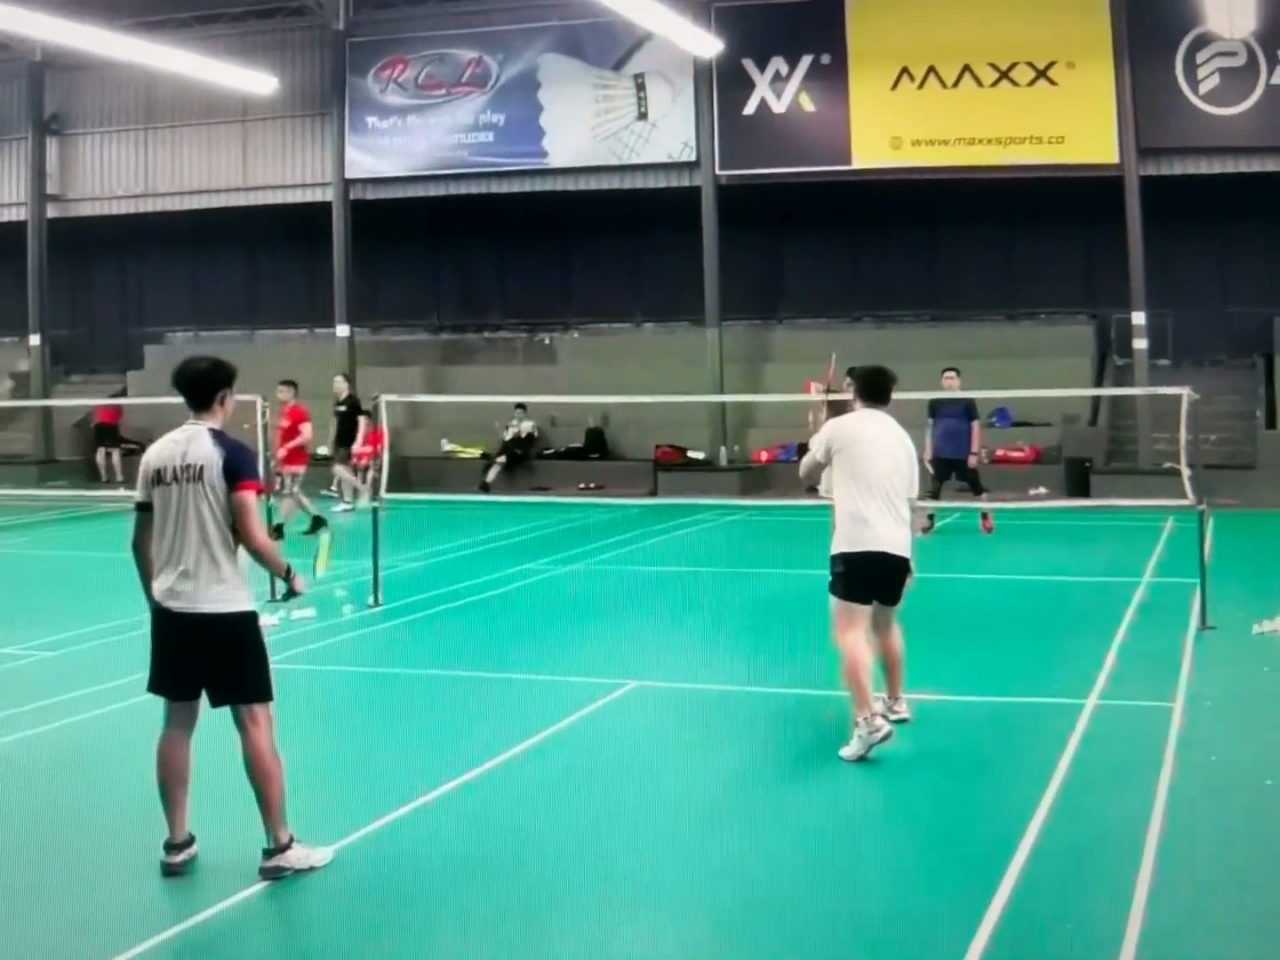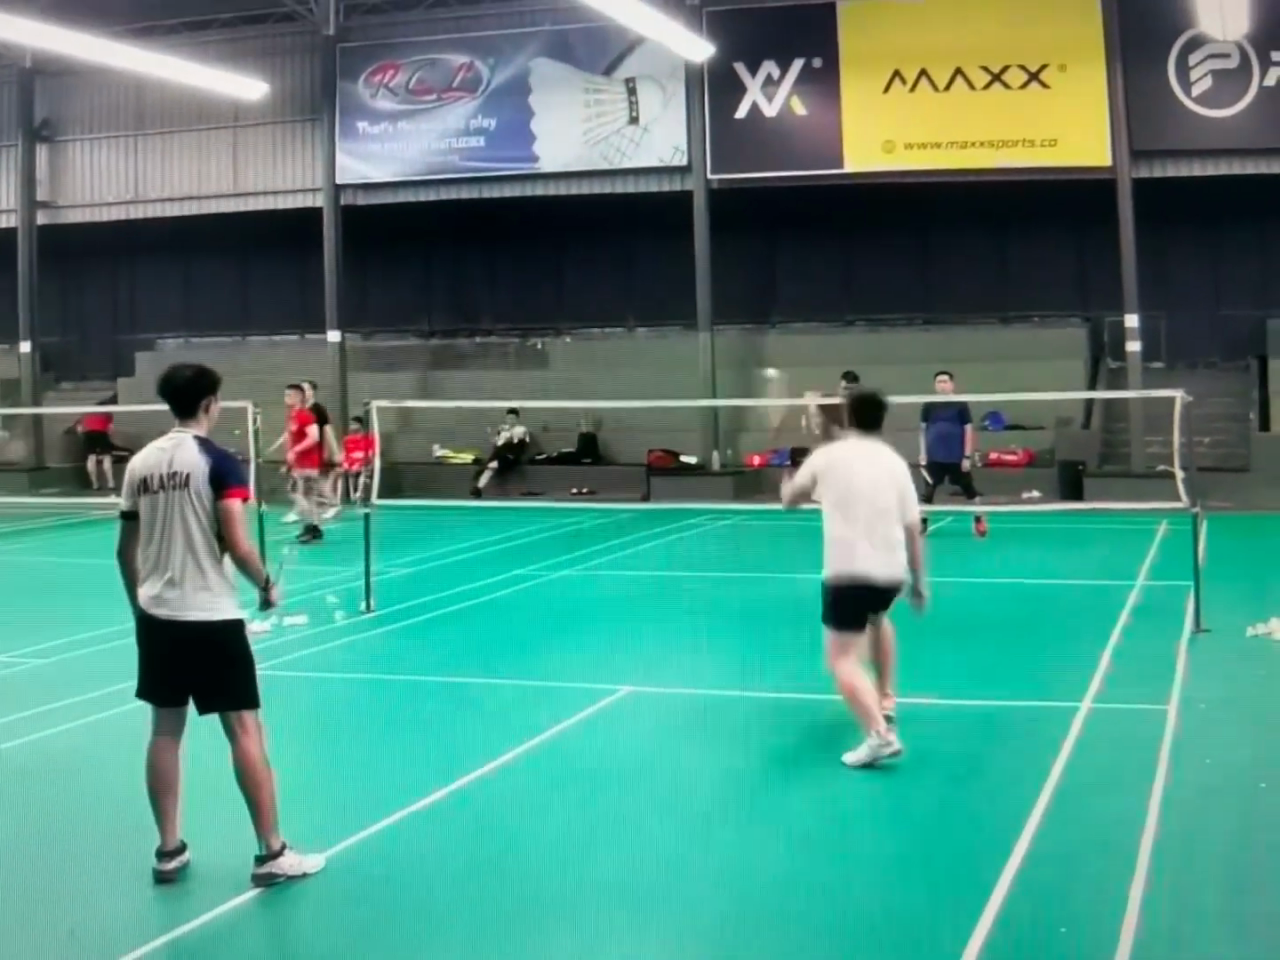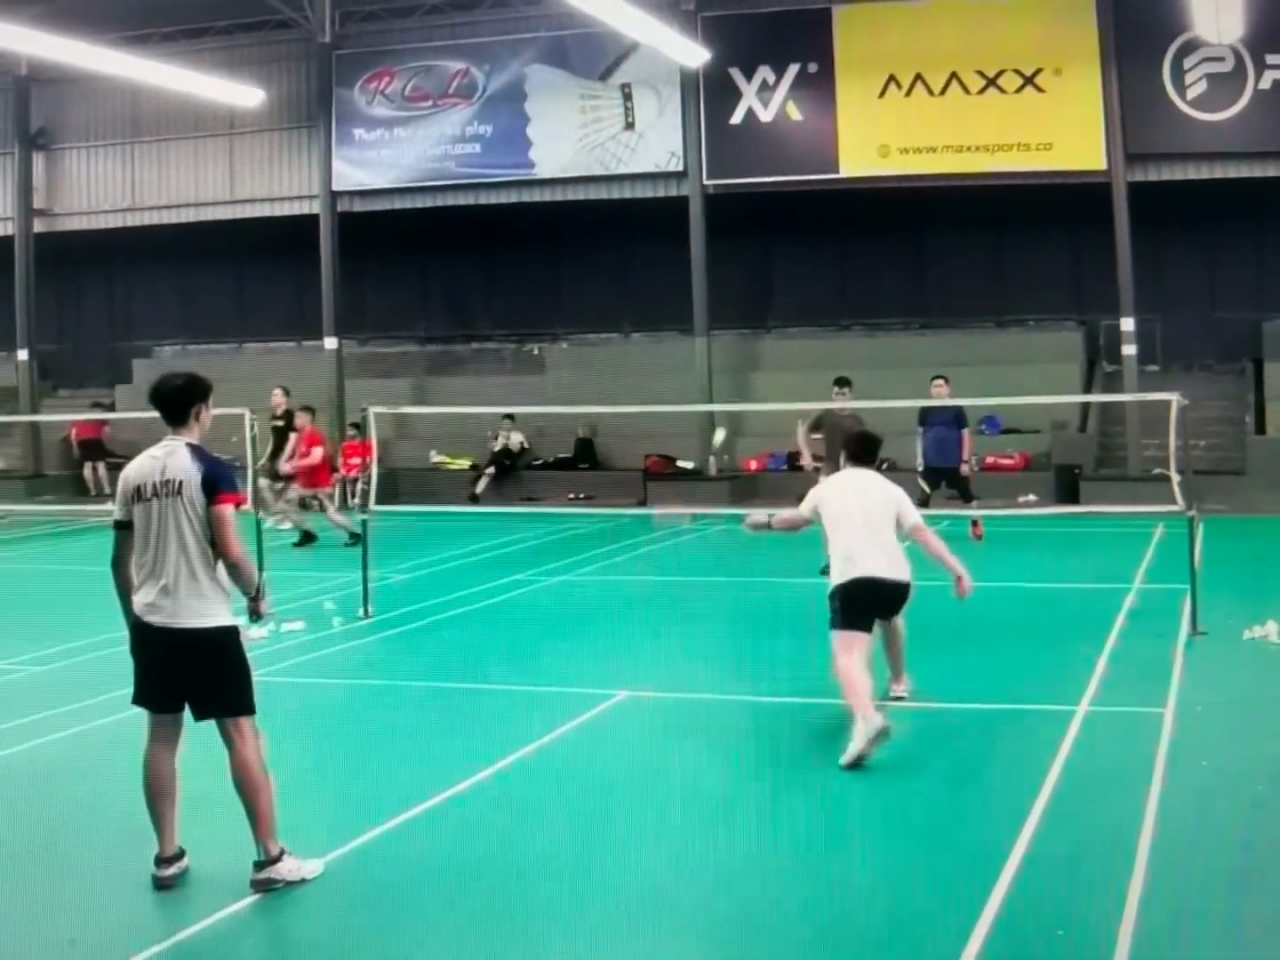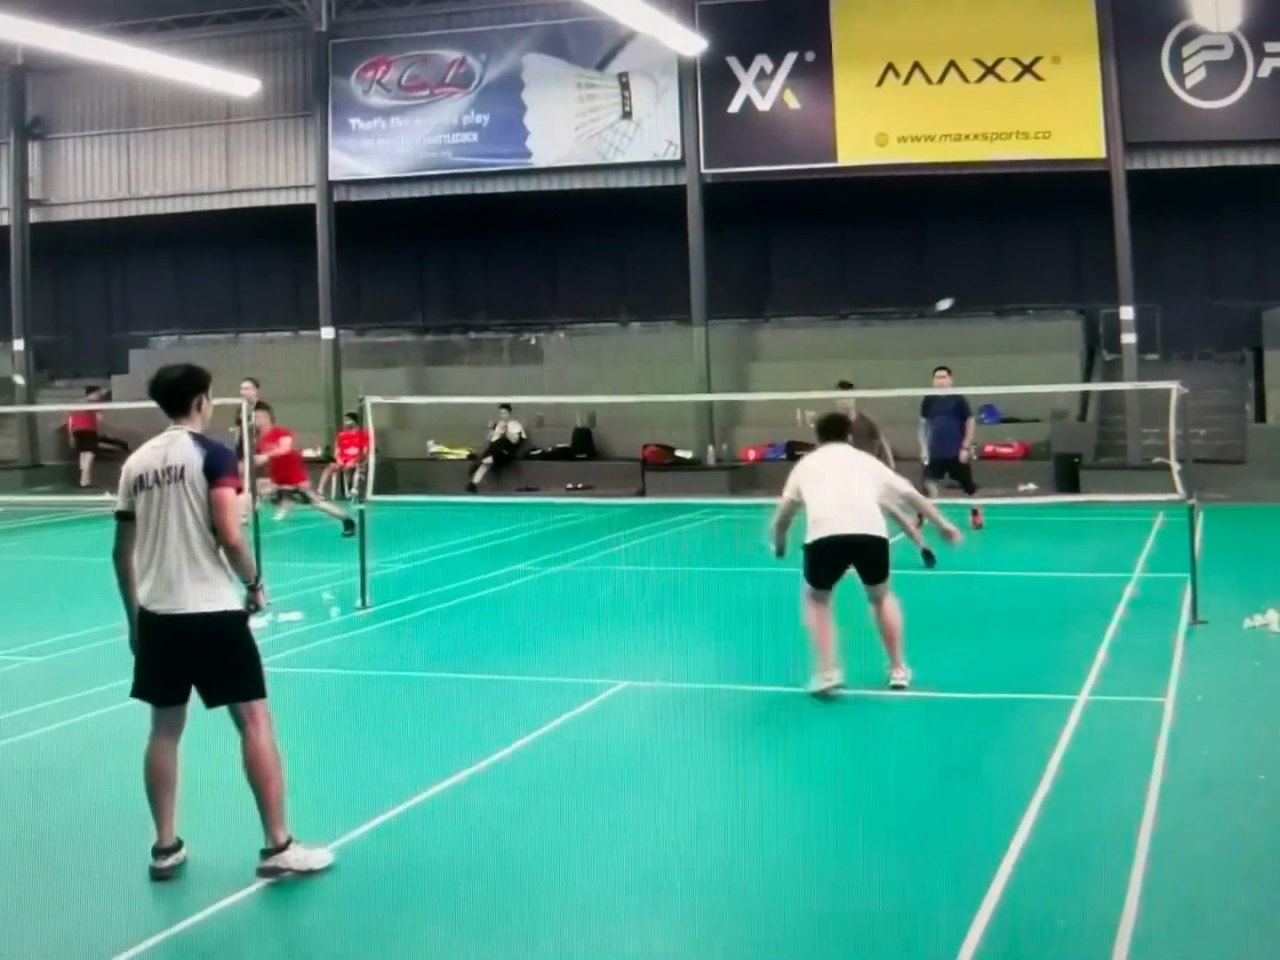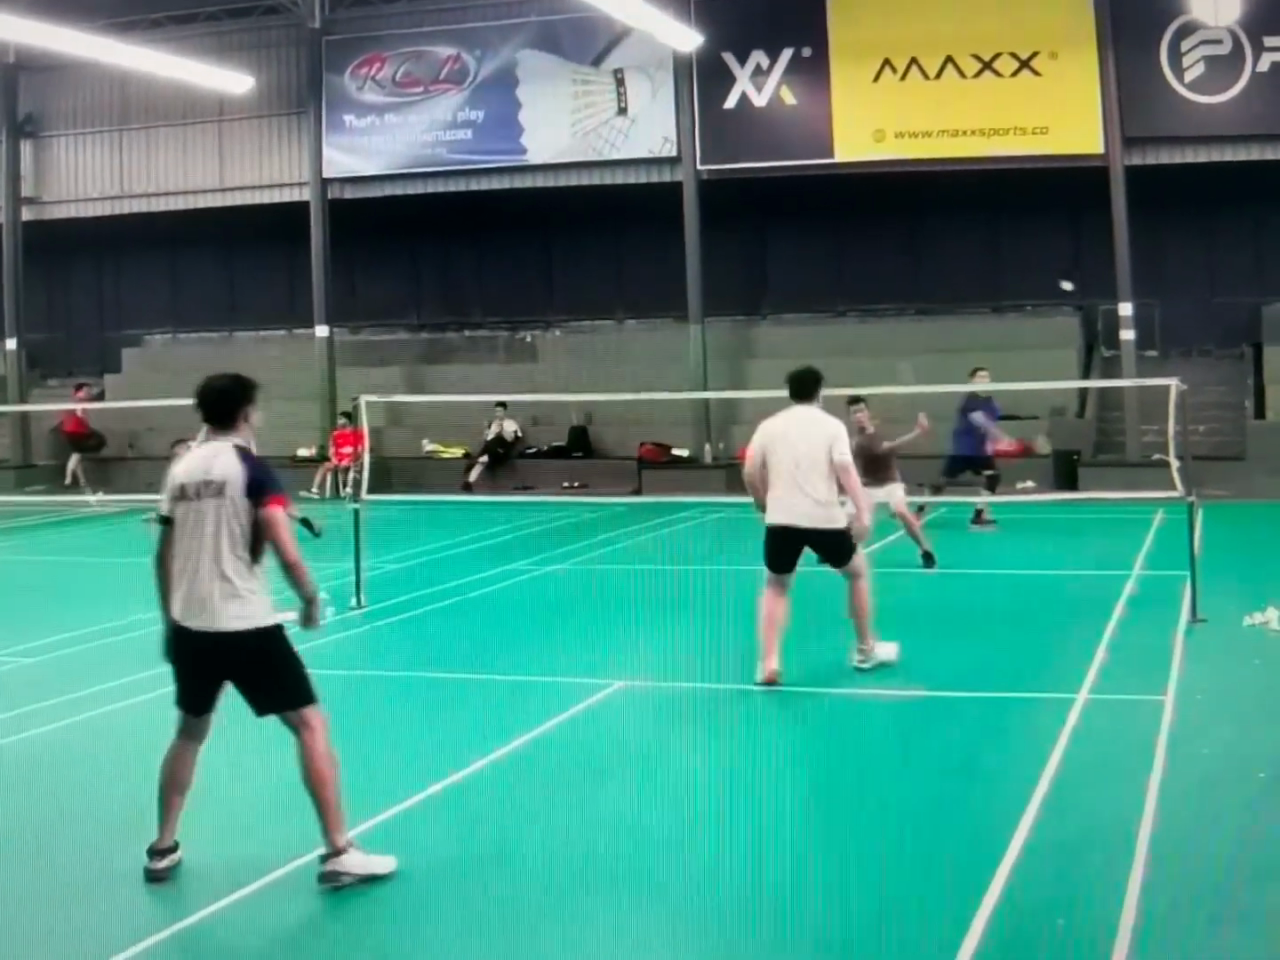
dt=0.3s
person 1, frame 1
left shoulder: (154, 454)
right shoulder: (231, 453)
left elbow: (140, 543)
right elbow: (253, 538)
right wrist: (288, 575)
left hip: (171, 609)
right hip: (225, 610)
left knee: (177, 724)
right knee: (255, 723)
left ankle: (177, 843)
right ankle: (280, 847)
person 1, frame 2
left shoulder: (139, 463)
right shoulder: (217, 461)
left elbow: (125, 551)
right elbow: (238, 547)
right wrist: (266, 585)
left hip: (157, 617)
right hip: (211, 618)
left knee: (165, 731)
right knee: (245, 731)
left ankle: (169, 850)
right ankle: (272, 853)
person 1, frame 3
left shoulder: (133, 471)
right shoulder: (210, 468)
left elbow: (119, 561)
right elbow: (231, 554)
left wrist: (133, 619)
right wrist: (256, 594)
left hip: (153, 624)
right hip: (207, 624)
left knee: (162, 737)
right knee: (242, 736)
left ankle: (168, 856)
right ankle: (271, 859)
person 1, frame 4
left shoulder: (135, 462)
right shoulder: (212, 454)
left elbow: (122, 553)
right elbow: (231, 537)
left wrist: (133, 615)
right wrist: (254, 584)
left hip: (157, 613)
right hip: (212, 610)
left knee: (164, 729)
right knee: (255, 721)
left ankle: (166, 847)
right ankle: (279, 846)
person 1, frame 5
left shoulder: (181, 470)
right shoulder: (252, 469)
left elbow: (164, 558)
right elbow: (287, 553)
left wrist: (171, 621)
right wrist: (311, 600)
left hip: (191, 626)
right hip: (247, 625)
left knee: (190, 732)
right knee: (311, 727)
left ankle: (163, 848)
right ankle: (338, 852)
person 2, frame 1
left shoulder: (838, 427)
right shoulder: (902, 437)
left elbow: (806, 474)
left wrist: (819, 446)
right wrist: (908, 558)
left hip: (857, 546)
right hip: (896, 548)
left knee: (849, 633)
right knee: (885, 624)
left ankle: (869, 721)
right ankle: (895, 702)
person 2, frame 2
left shoulder: (826, 457)
right shoulder: (896, 464)
left elbow: (790, 499)
right elbow: (913, 530)
left wrist: (789, 485)
right wrist: (919, 581)
left hip: (848, 573)
right hip: (889, 572)
left knee: (842, 659)
right knee: (878, 620)
left ankle: (880, 734)
right ankle: (885, 699)
person 2, frame 3
left shoulder: (828, 486)
right shoulder: (891, 489)
left elbow: (794, 520)
right elbow: (921, 532)
left wrist: (764, 520)
right wrist: (958, 570)
left hip: (852, 579)
right hip: (896, 579)
left knee: (848, 658)
right knee: (890, 618)
left ankle: (869, 719)
right ankle: (898, 681)
person 2, frame 4
left shoulder: (805, 465)
right shoulder: (867, 461)
left elbow: (783, 515)
right elbow: (911, 494)
left wrist: (779, 543)
right wrist: (944, 526)
left hip: (823, 538)
right hip: (870, 534)
left knee: (815, 600)
right knee: (881, 597)
left ankle: (827, 672)
right ankle: (898, 670)
person 2, frame 5
left shoulder: (768, 426)
right shoulder: (832, 425)
left elbow: (751, 476)
right elbow: (845, 470)
left wrist: (766, 507)
right wrist: (863, 512)
left hip: (782, 521)
right hip: (826, 520)
left knee: (775, 590)
right knee: (858, 574)
left ankle: (769, 662)
right ankle: (866, 650)
